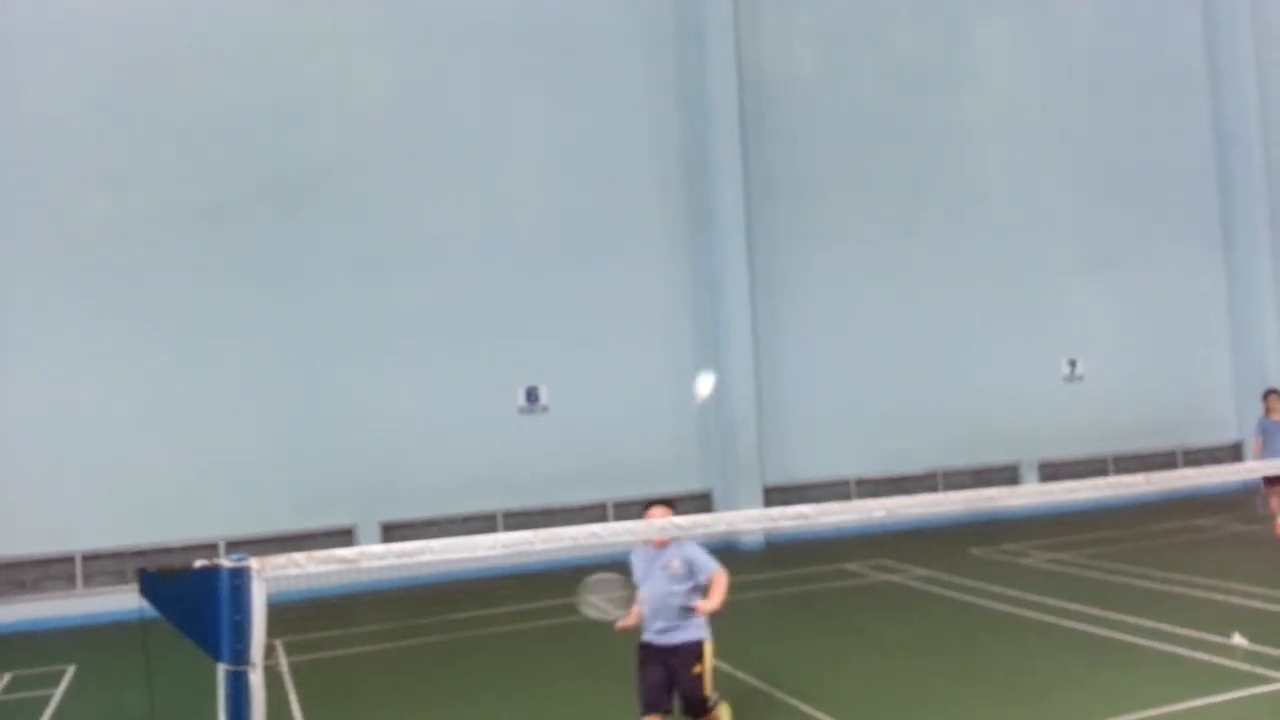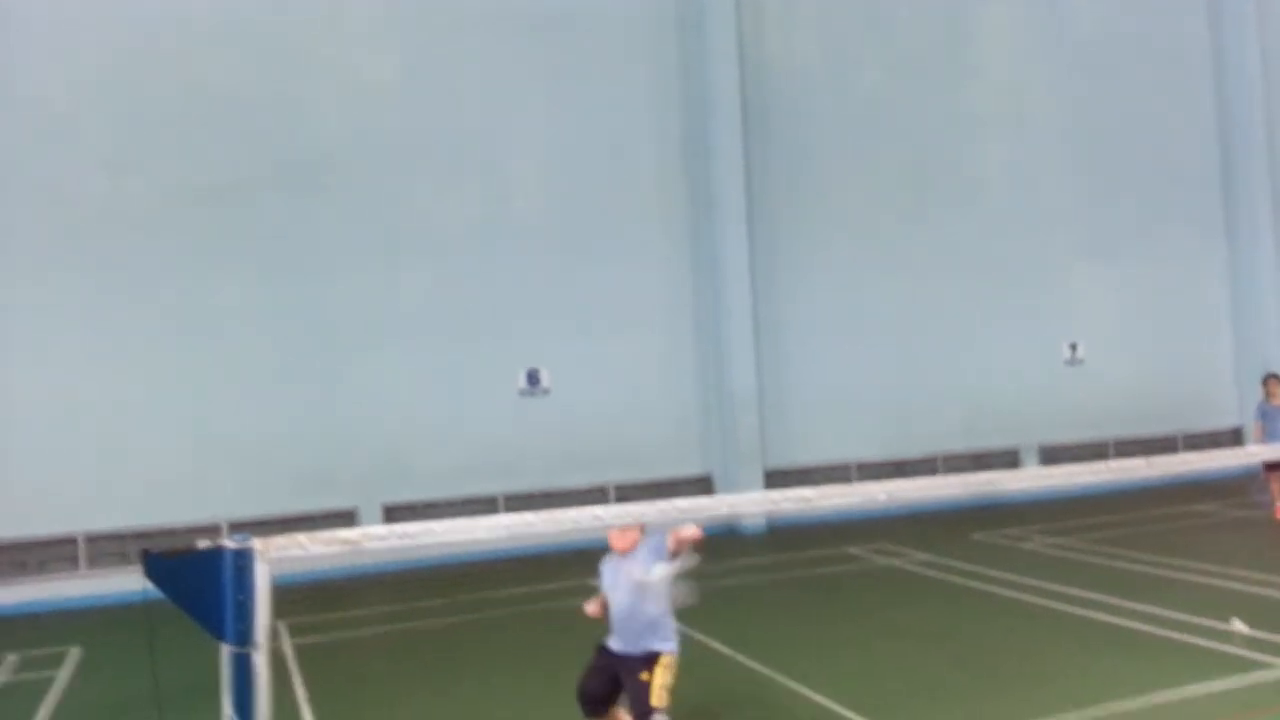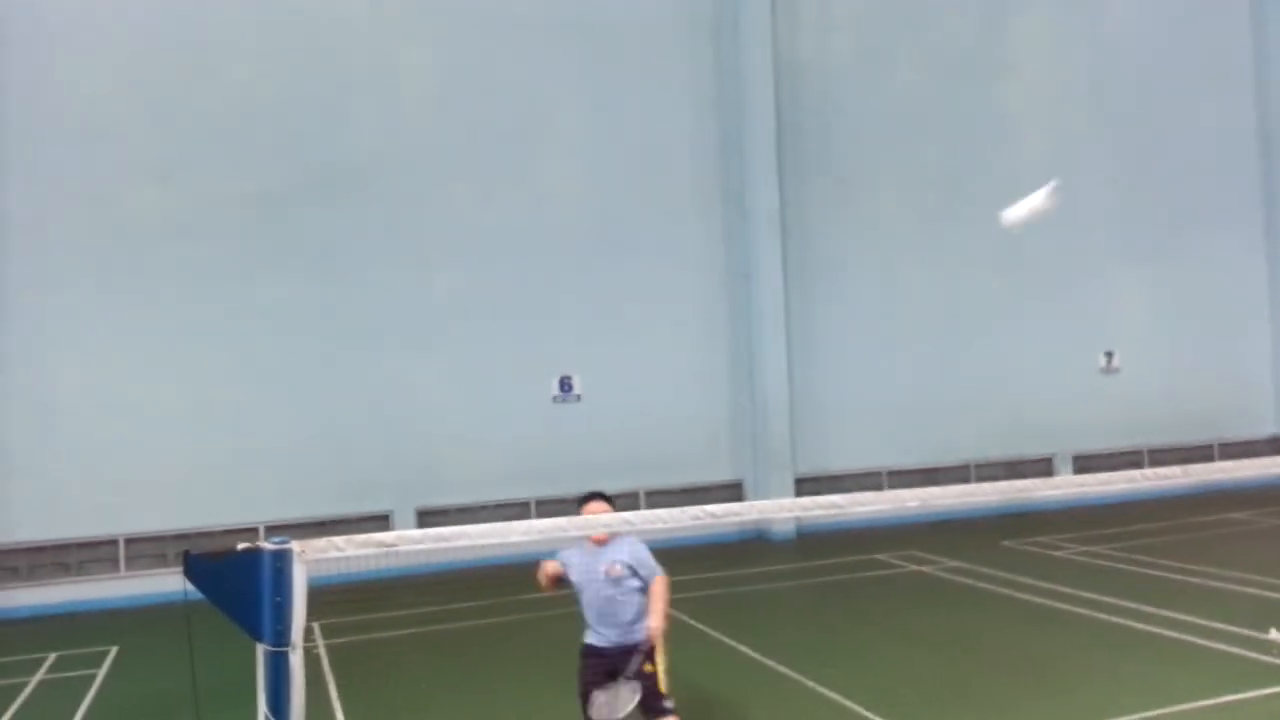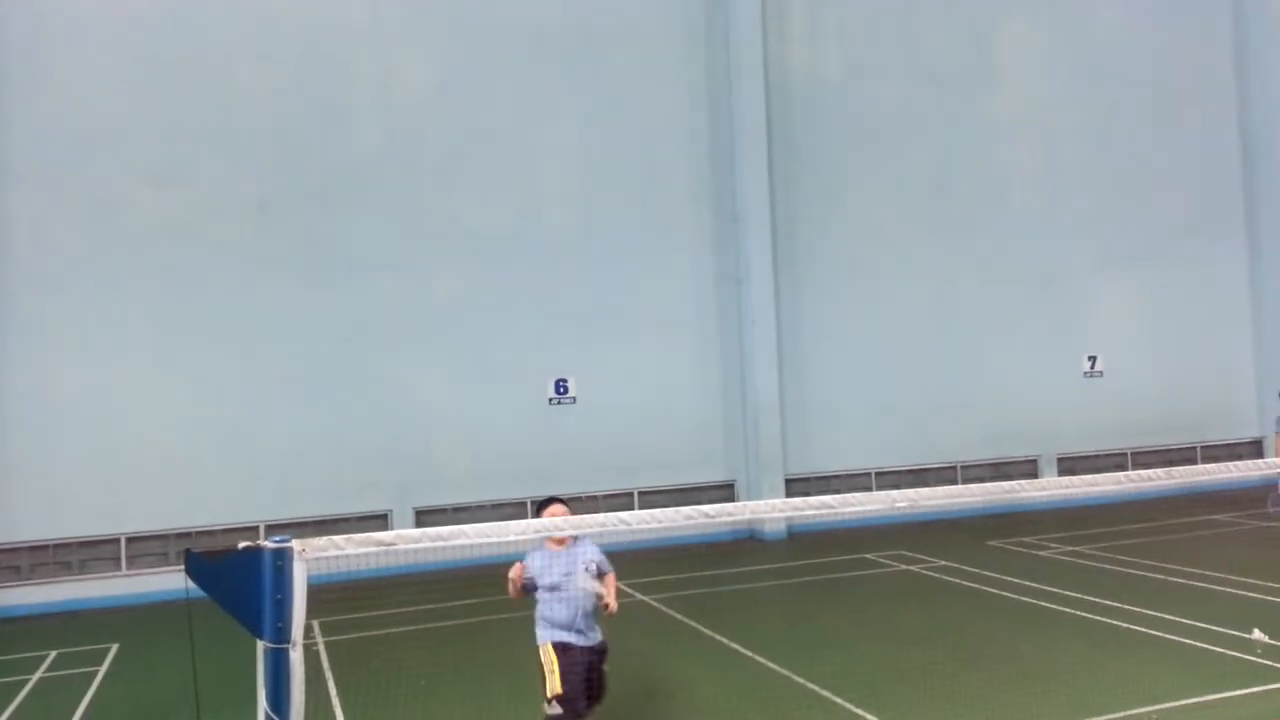
dt=0.3s
person 1, frame 1
left shoulder: (687, 550)
right shoulder: (637, 557)
left elbow: (719, 576)
left wrist: (714, 601)
right wrist: (632, 619)
left hip: (690, 639)
right hip: (652, 643)
left knee: (696, 702)
person 1, frame 2
left shoulder: (653, 550)
right shoulder: (607, 564)
left elbow: (684, 535)
left wrist: (685, 535)
right wrist: (596, 604)
left hip: (654, 649)
right hip: (616, 648)
right knee: (590, 697)
person 1, frame 3
left shoulder: (631, 546)
right shoulder: (573, 556)
left elbow: (658, 580)
right elbow: (549, 584)
left wrist: (657, 617)
right wrist: (547, 572)
left hip: (640, 639)
right hip: (598, 643)
person 1, frame 4
left shoulder: (588, 549)
right shoulder: (535, 560)
left elbow: (607, 574)
right elbow: (517, 594)
left wrist: (610, 597)
right wrist: (514, 580)
left hip: (591, 639)
right hip: (557, 640)
left knee: (591, 697)
